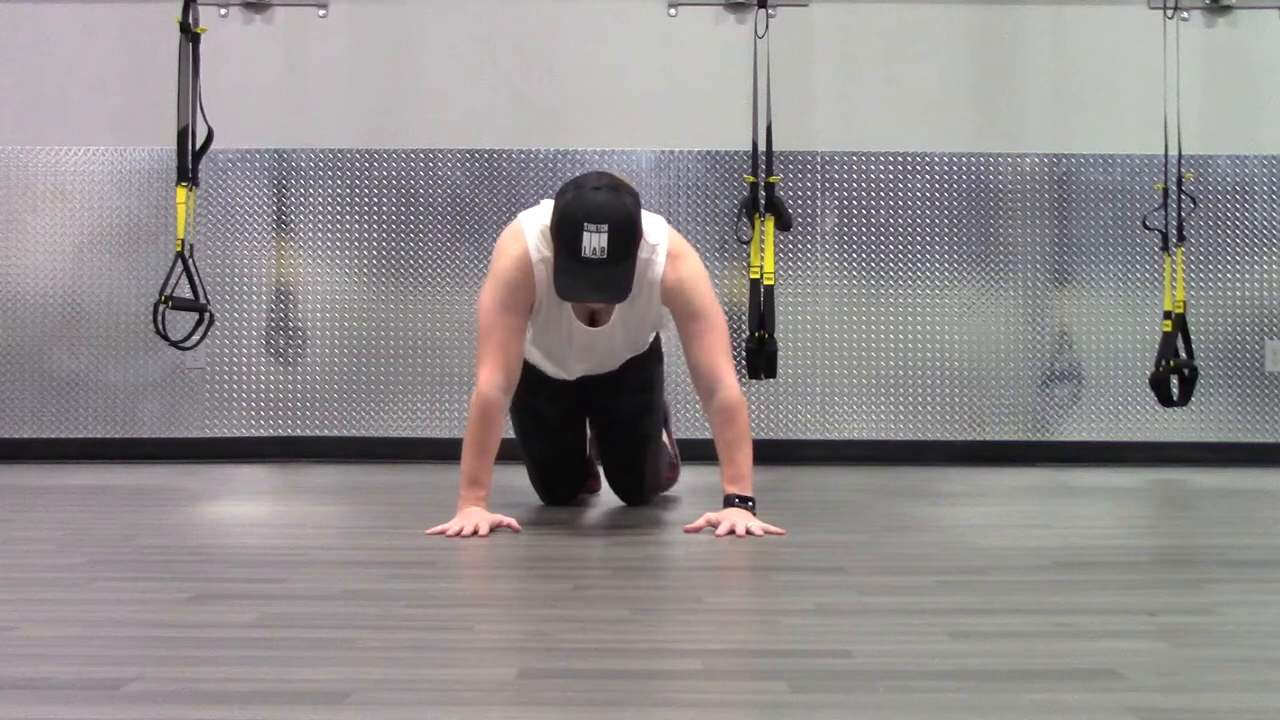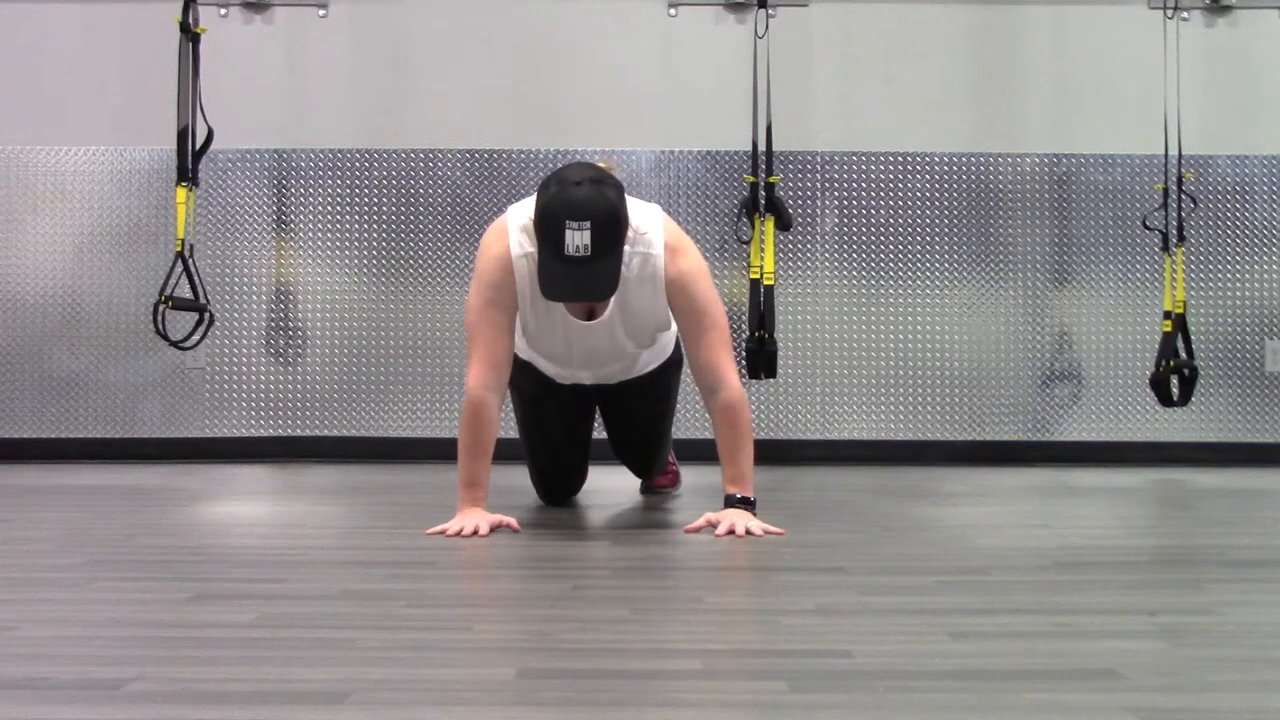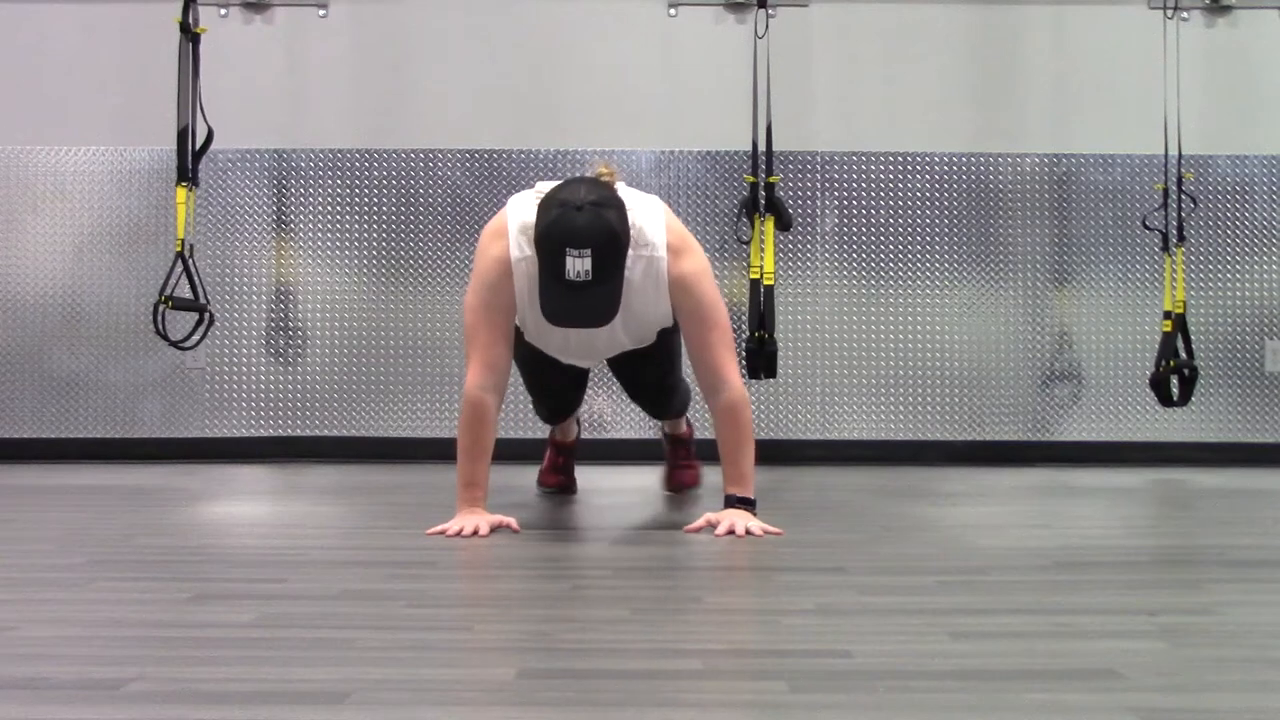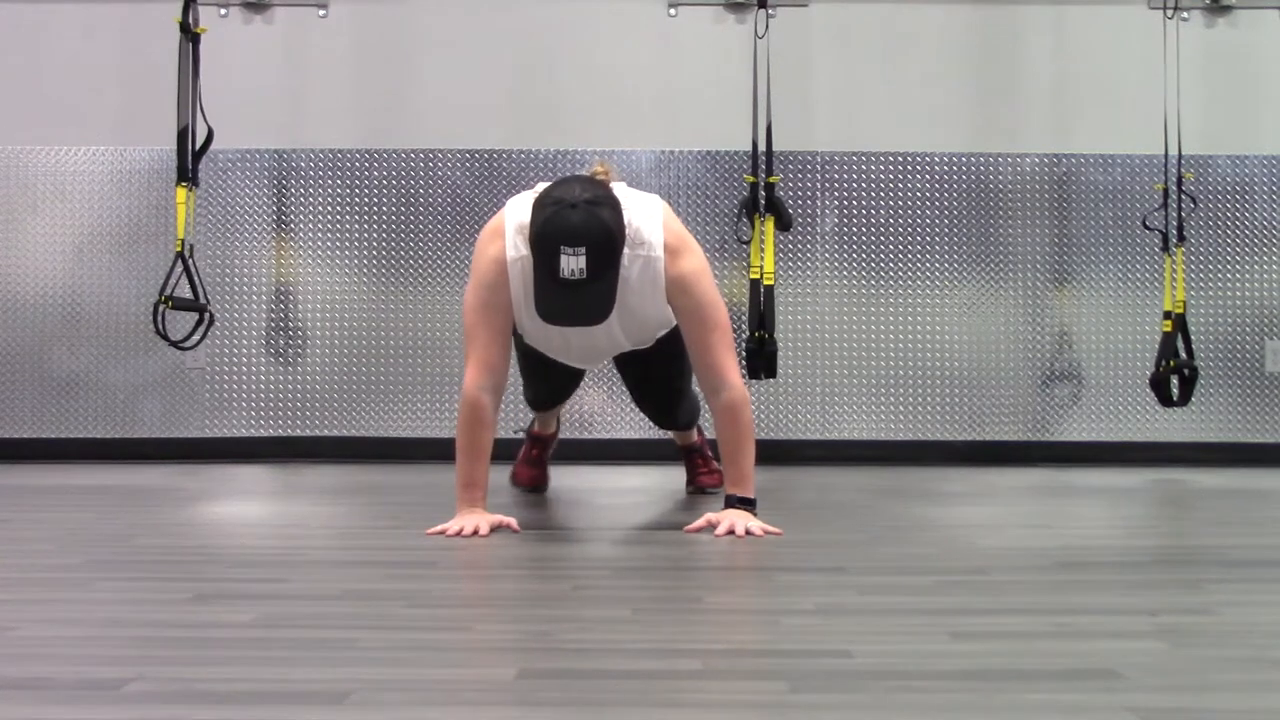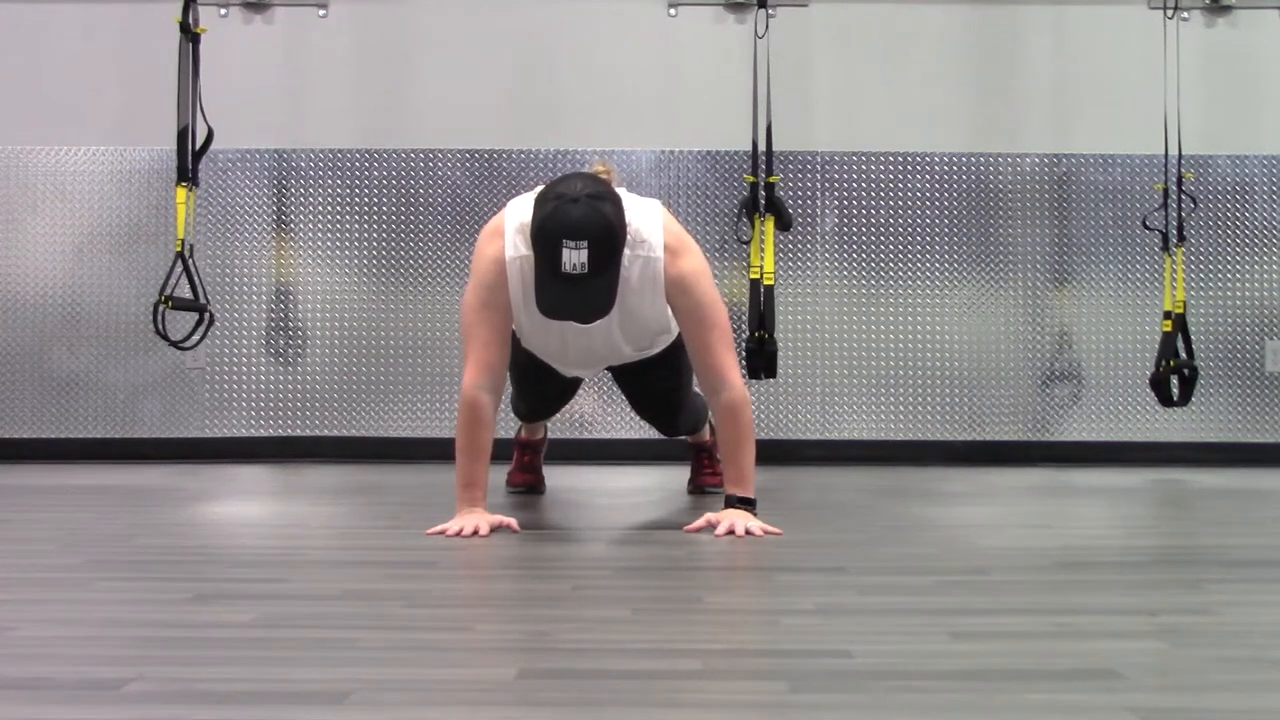
dt=0.5s
person 1, frame 1
left shoulder: (671, 258)
right shoulder: (520, 250)
left elbow: (721, 385)
right elbow: (492, 384)
left wrist: (739, 501)
right wrist: (472, 503)
left hip: (627, 360)
right hip: (540, 364)
left knee: (638, 489)
right knee: (557, 491)
left ankle: (657, 431)
right ankle: (578, 448)
person 1, frame 2
left shoulder: (667, 249)
right shoulder: (506, 245)
left elbow: (723, 384)
right elbow: (484, 384)
left wrist: (739, 502)
right wrist: (471, 505)
right hip: (545, 365)
left knee: (644, 462)
right knee: (556, 491)
left ankle: (658, 457)
person 1, frame 3
left shoulder: (671, 247)
right shoulder: (504, 242)
left elbow: (724, 383)
right elbow: (482, 384)
left wrist: (740, 502)
right wrist: (471, 506)
left ankle: (677, 432)
right ankle: (563, 439)
person 1, frame 4
left shoulder: (669, 247)
right shoulder: (501, 243)
left elbow: (725, 384)
right elbow: (480, 385)
left wrist: (740, 503)
right wrist: (470, 506)
left knee: (668, 404)
left ankle: (693, 444)
right ankle: (542, 433)
person 1, frame 5
left shoulder: (668, 248)
right shoulder: (501, 244)
left elbow: (726, 384)
right elbow: (479, 384)
left wrist: (740, 503)
right wrist: (470, 506)
left ankle: (704, 440)
right ankle: (530, 440)
